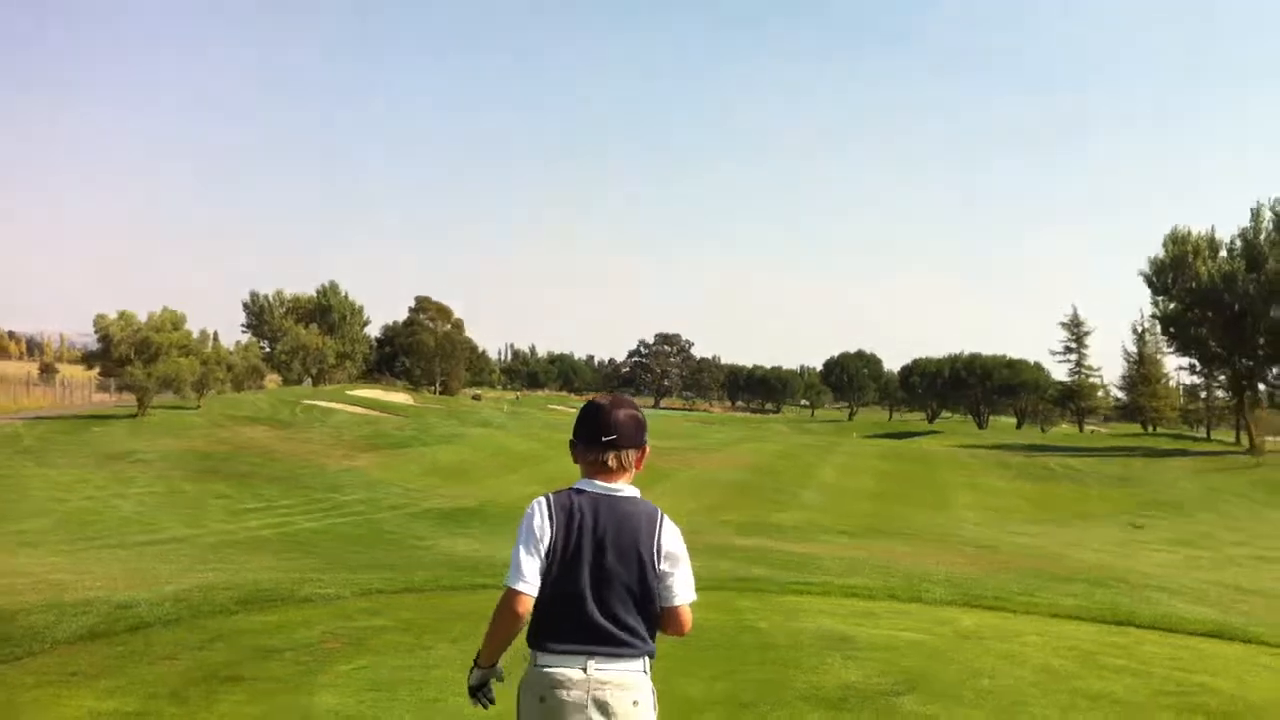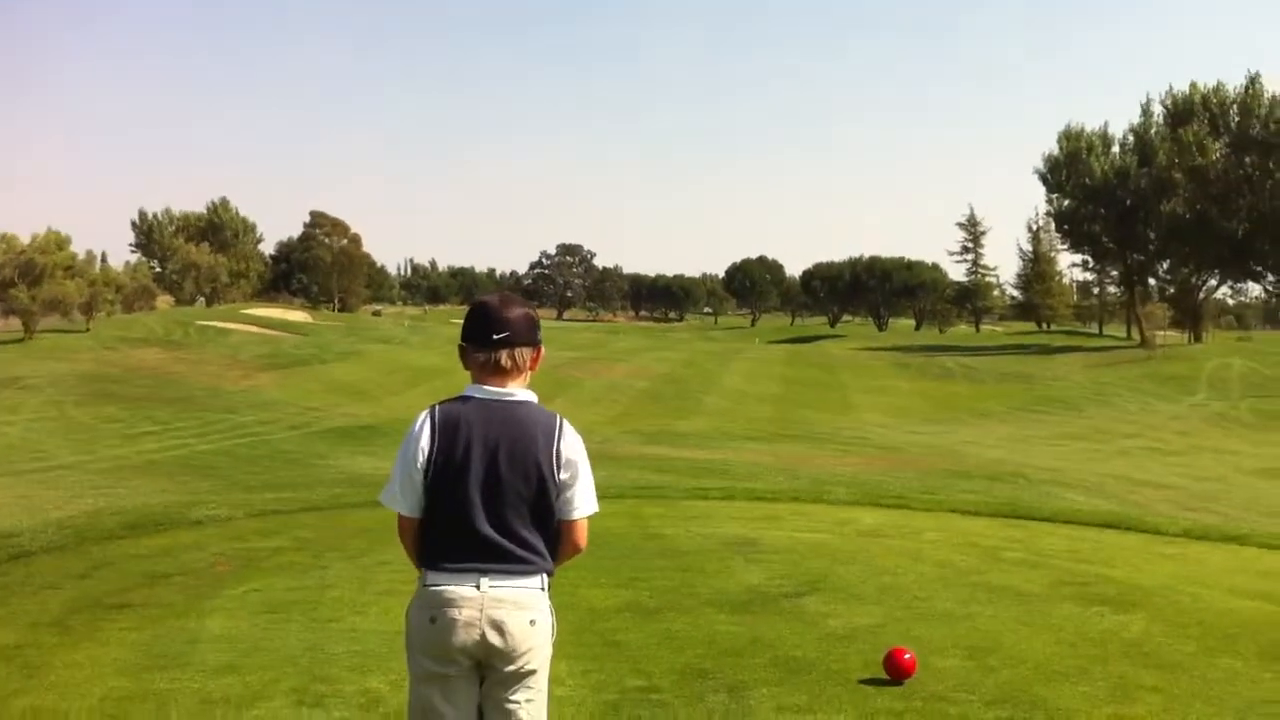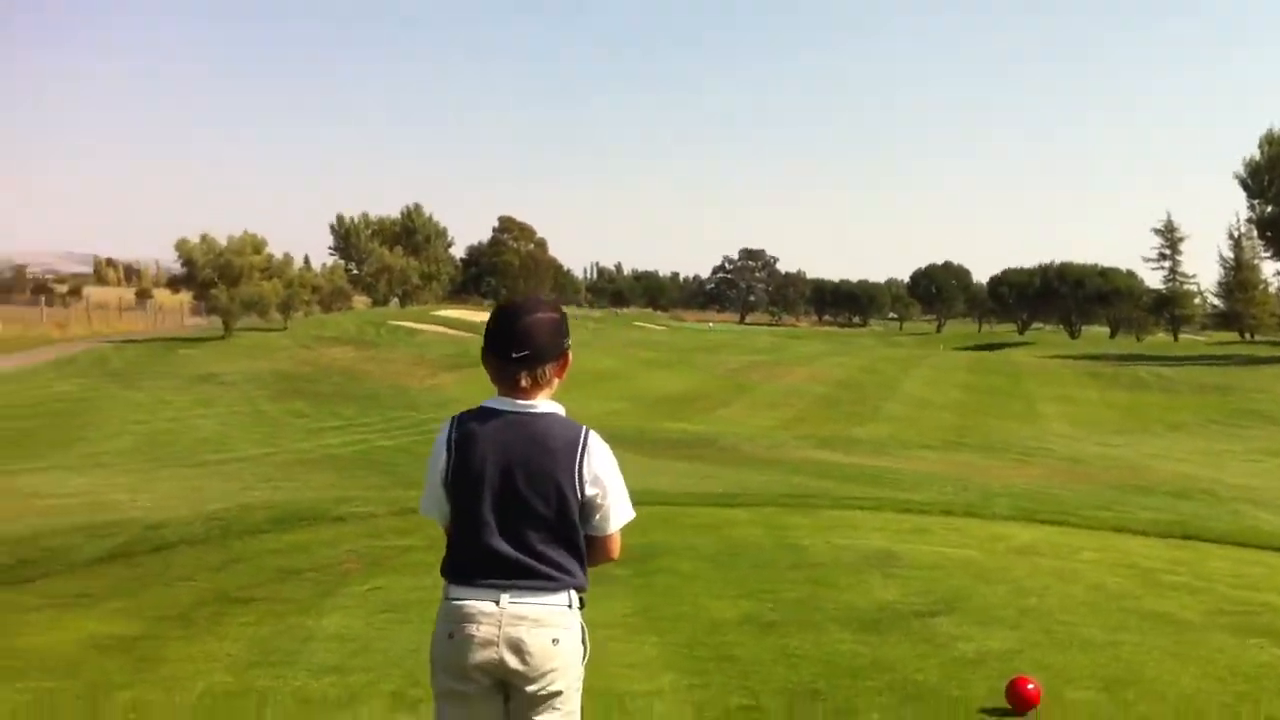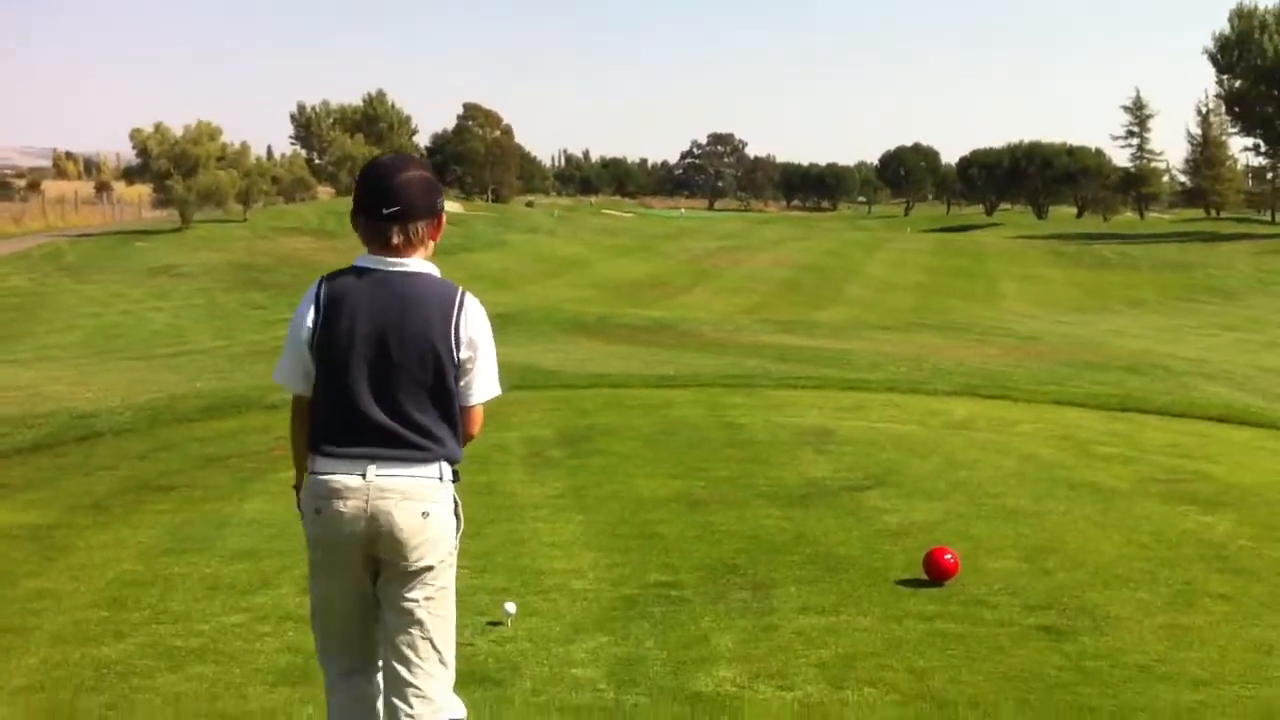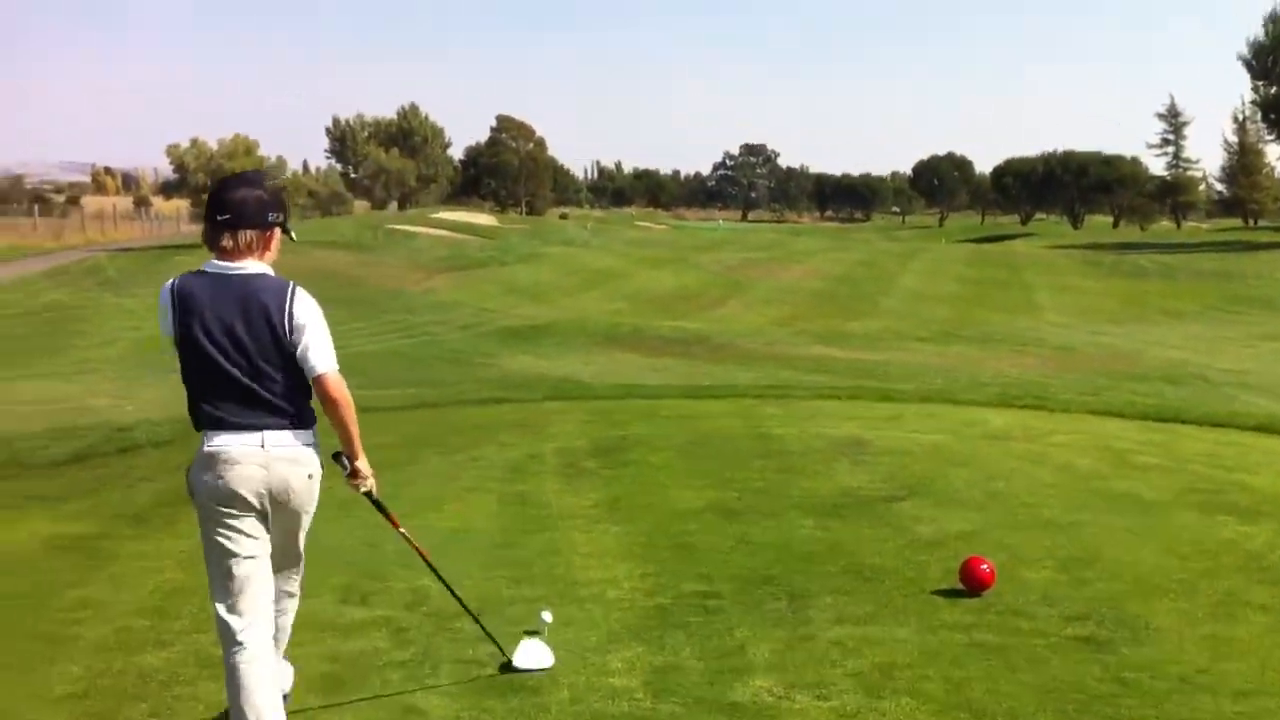
dt=1s
person 1, frame 1
left shoulder: (546, 511)
right shoulder: (658, 527)
left elbow: (518, 605)
right elbow: (680, 622)
left wrist: (485, 662)
left hip: (553, 680)
right hip: (627, 686)
person 1, frame 2
left shoulder: (432, 424)
right shoulder: (558, 434)
left elbow: (409, 527)
right elbow: (575, 539)
left hip: (444, 603)
right hip: (523, 606)
person 1, frame 3
left shoulder: (457, 435)
right shoulder: (584, 446)
left elbow: (449, 528)
right elbow: (607, 547)
left hip: (465, 618)
right hip: (547, 623)
person 1, frame 4
left shoulder: (321, 299)
right shoulder: (459, 308)
left elbow: (302, 411)
right elbow: (469, 424)
left wrist: (305, 484)
left hip: (334, 489)
right hip: (420, 495)
left knee: (347, 659)
person 1, frame 5
left shoulder: (179, 295)
right shoulder: (294, 300)
right elbow: (330, 388)
left wrist: (221, 252)
right wrist: (357, 455)
left hip: (223, 461)
right hip: (292, 457)
left knee: (243, 617)
right knee: (281, 588)
